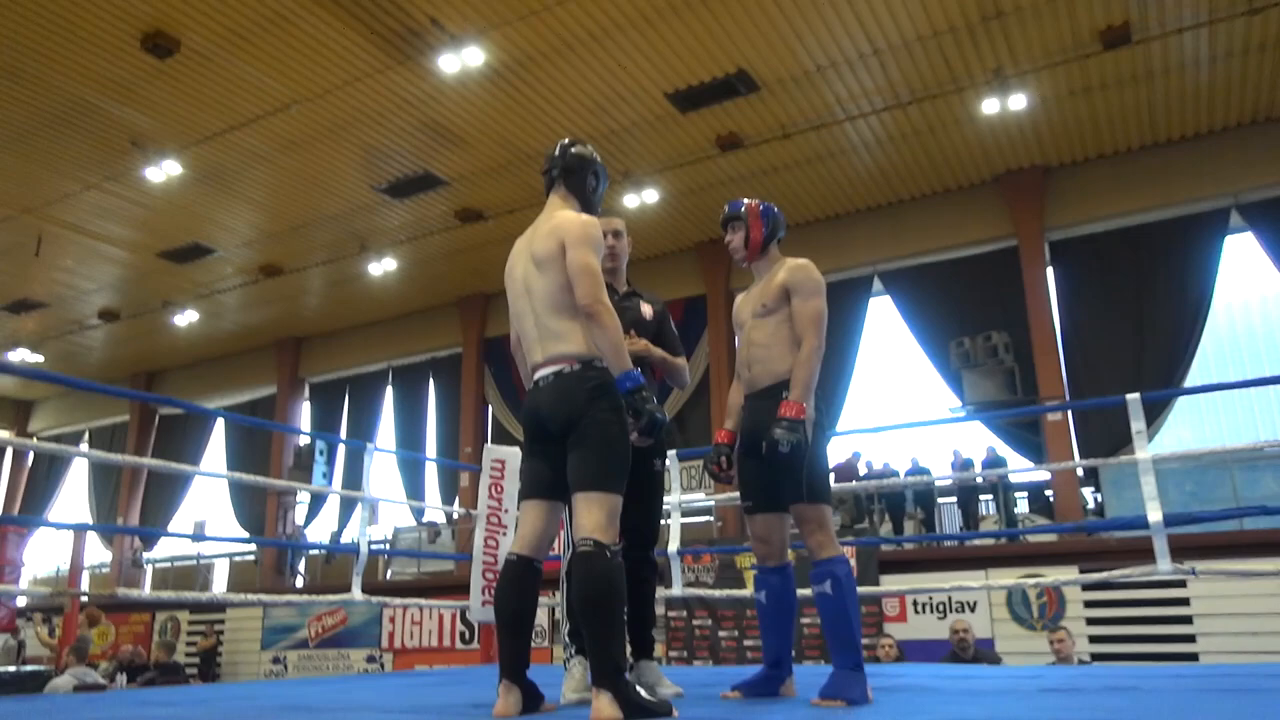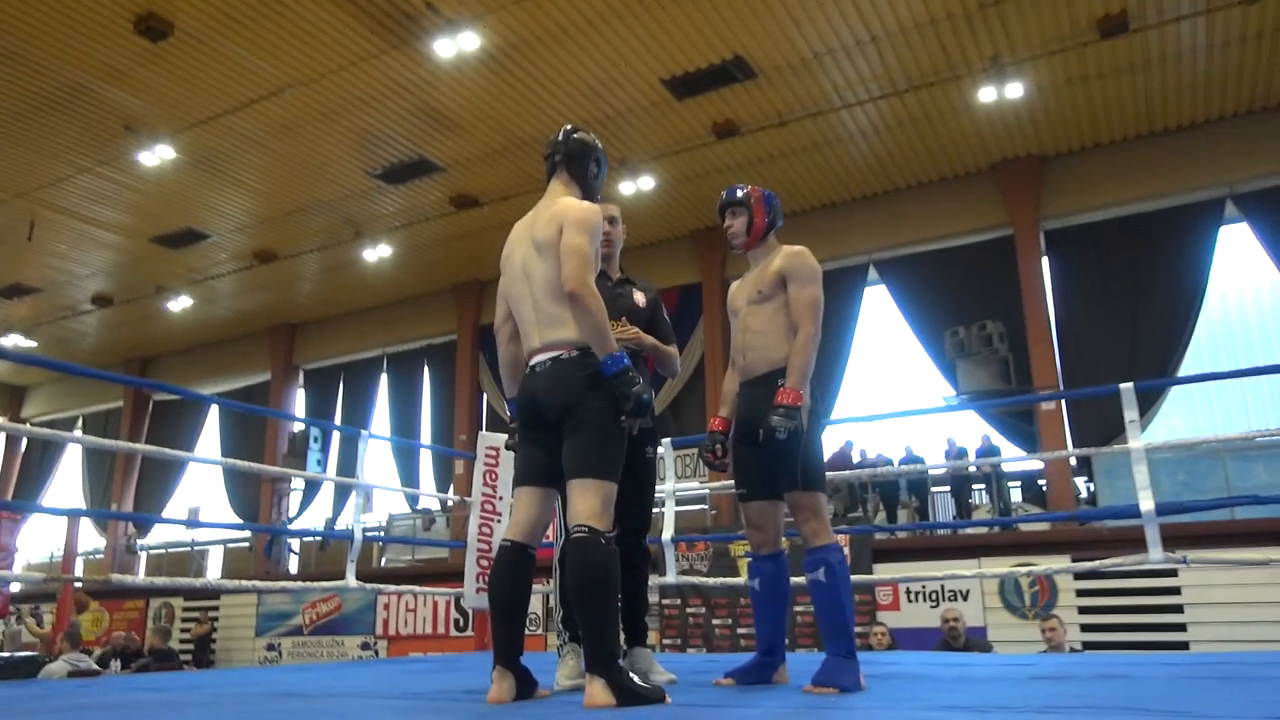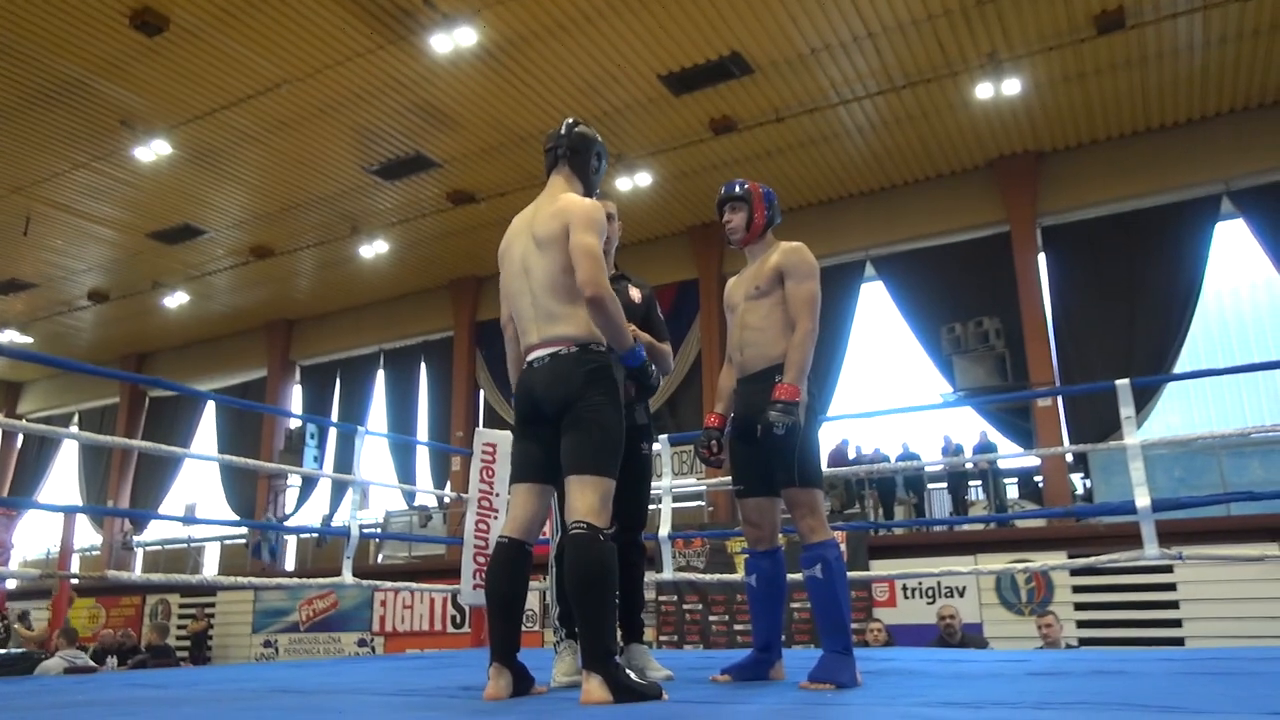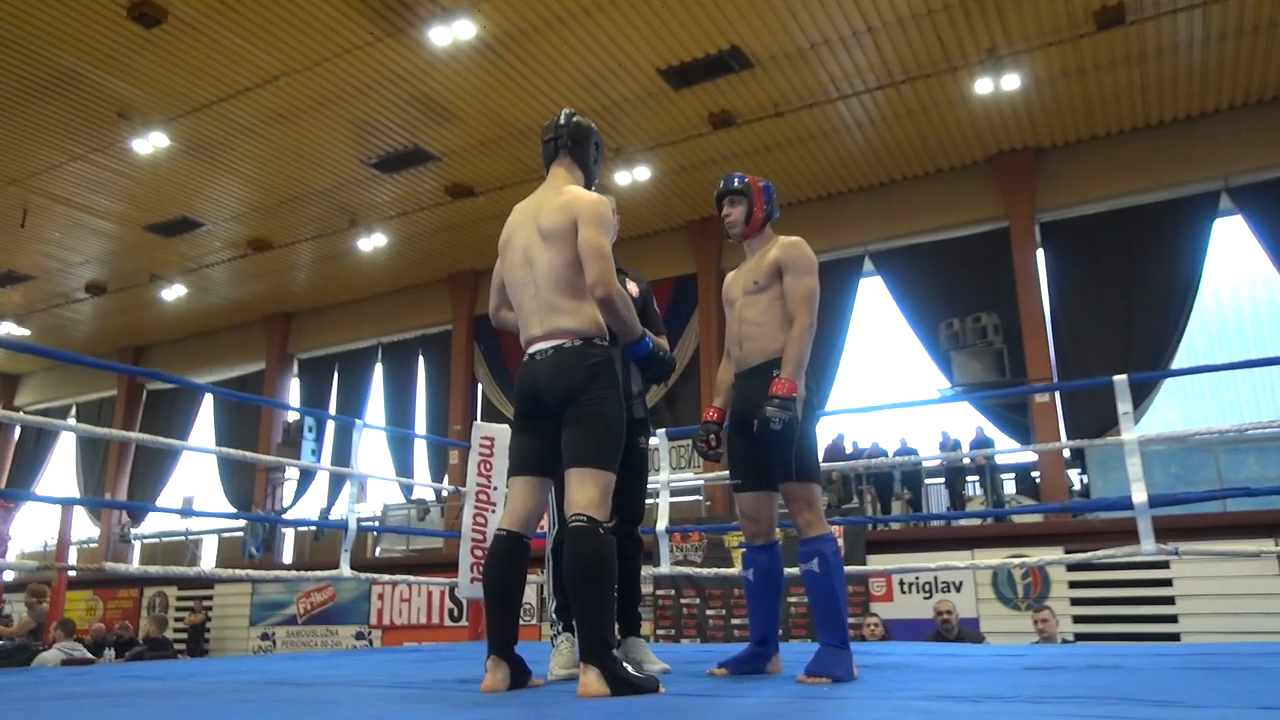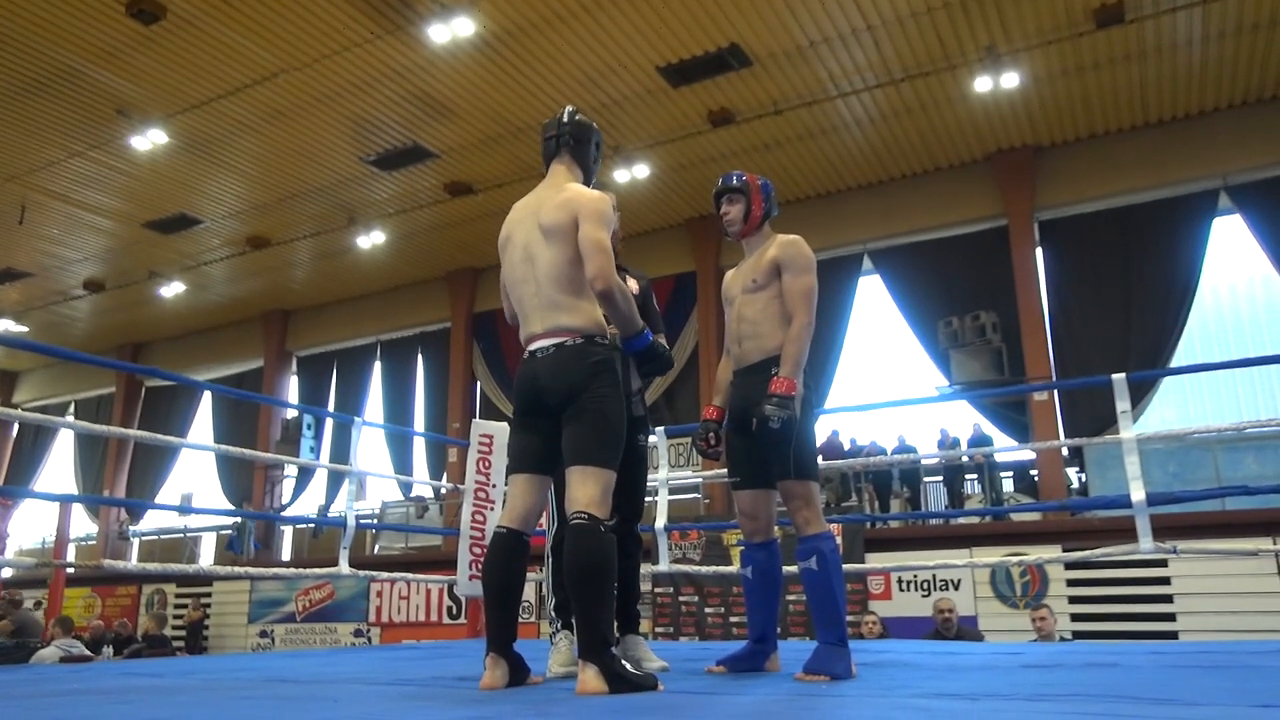
dt=0.3s
person 1, frame 1
left shoulder: (518, 248)
right shoulder: (579, 226)
right elbow: (592, 304)
right wrist: (634, 386)
left hip: (540, 398)
right hip: (585, 387)
left knee: (527, 542)
right knee: (596, 534)
person 1, frame 2
left shoulder: (516, 233)
right shoulder: (580, 211)
left elbow: (504, 330)
right elbow: (576, 287)
left wrist: (515, 403)
right wrist: (619, 368)
left hip: (536, 382)
right hip: (579, 375)
left knee: (522, 528)
right knee: (590, 520)
left ankle: (506, 672)
right ankle: (603, 676)
person 1, frame 3
left shoulder: (513, 229)
right shoulder: (582, 209)
right elbow: (592, 288)
right wrist: (634, 358)
left hip: (533, 379)
right hip: (581, 370)
left knee: (518, 524)
right knee: (588, 516)
left ankle: (502, 669)
right ankle: (599, 672)
person 1, frame 4
left shoulder: (513, 220)
right shoulder: (588, 203)
left elbow: (498, 310)
right elbow: (603, 288)
right wrist: (644, 347)
left hip: (531, 372)
right hip: (582, 365)
left knee: (517, 517)
right knee: (587, 509)
left ankle: (500, 661)
right ankle: (597, 665)
person 1, frame 5
left shoulder: (512, 218)
right shoulder: (588, 201)
right elbow: (603, 281)
right wrist: (641, 340)
left hip: (531, 370)
right hip: (583, 362)
left knee: (516, 514)
right knee: (588, 508)
left ankle: (498, 659)
right ankle: (596, 663)
person 2, frame 1
left shoulder: (798, 272)
right shoulder: (742, 301)
left elbow: (812, 344)
left wrist: (794, 408)
right wrist: (726, 435)
left hip: (789, 411)
right hip: (754, 419)
left knee: (816, 532)
right knee: (765, 547)
left ankle: (850, 671)
right ankle: (777, 669)
person 2, frame 2
left shoulder: (795, 260)
right shoulder: (737, 289)
left elbow: (808, 331)
left wrist: (792, 395)
right wrist: (720, 423)
left hip: (785, 398)
right hip: (749, 407)
left knee: (811, 521)
right knee: (760, 535)
left ankle: (842, 658)
right ankle: (770, 657)
person 2, frame 3
left shoulder: (792, 256)
right shoulder: (733, 286)
left elbow: (806, 327)
left wrist: (789, 391)
right wrist: (716, 418)
left hip: (782, 394)
right hip: (746, 404)
left knee: (808, 518)
right knee: (757, 532)
left ankle: (839, 655)
right ankle: (767, 653)
person 2, frame 4
left shoulder: (791, 250)
right shoulder: (732, 280)
left elbow: (804, 322)
left wrist: (787, 386)
right wrist: (714, 414)
left hip: (780, 389)
right hip: (743, 399)
left knee: (806, 513)
right knee: (755, 526)
left ankle: (836, 649)
right ankle: (764, 647)
person 2, frame 5
left shoulder: (789, 249)
right shoulder: (731, 278)
left elbow: (802, 321)
left wrist: (785, 384)
right wrist: (714, 411)
left hip: (778, 385)
right hip: (742, 395)
left knee: (803, 510)
right knee: (753, 524)
left ankle: (834, 647)
right ankle: (761, 645)
person 3, frame 1
left shoulder: (653, 308)
left elbow: (683, 378)
left wrist: (654, 353)
left hip: (643, 437)
left knee: (641, 549)
left ankle: (643, 659)
right ankle: (577, 660)
person 3, frame 2
left shoulder: (645, 295)
left elbow: (674, 367)
left wrist: (646, 342)
left hip: (635, 425)
left knee: (633, 537)
left ankle: (637, 646)
right ankle: (571, 647)
person 3, frame 3
left shoulder: (639, 292)
left elbow: (667, 364)
left wrist: (640, 339)
left hip: (631, 421)
left knee: (629, 534)
right knee: (573, 531)
left ankle: (634, 643)
right ankle: (567, 644)
person 3, frame 4
left shoulder: (636, 286)
left elbow: (663, 354)
left wrist: (636, 332)
left hip: (628, 415)
left knee: (627, 527)
right knee: (570, 524)
left ankle: (631, 636)
right ankle: (564, 636)
person 3, frame 5
left shoulder: (637, 283)
left elbow: (659, 350)
left hip: (627, 412)
left knee: (626, 525)
right knee: (569, 523)
left ankle: (629, 634)
right ankle: (563, 635)
